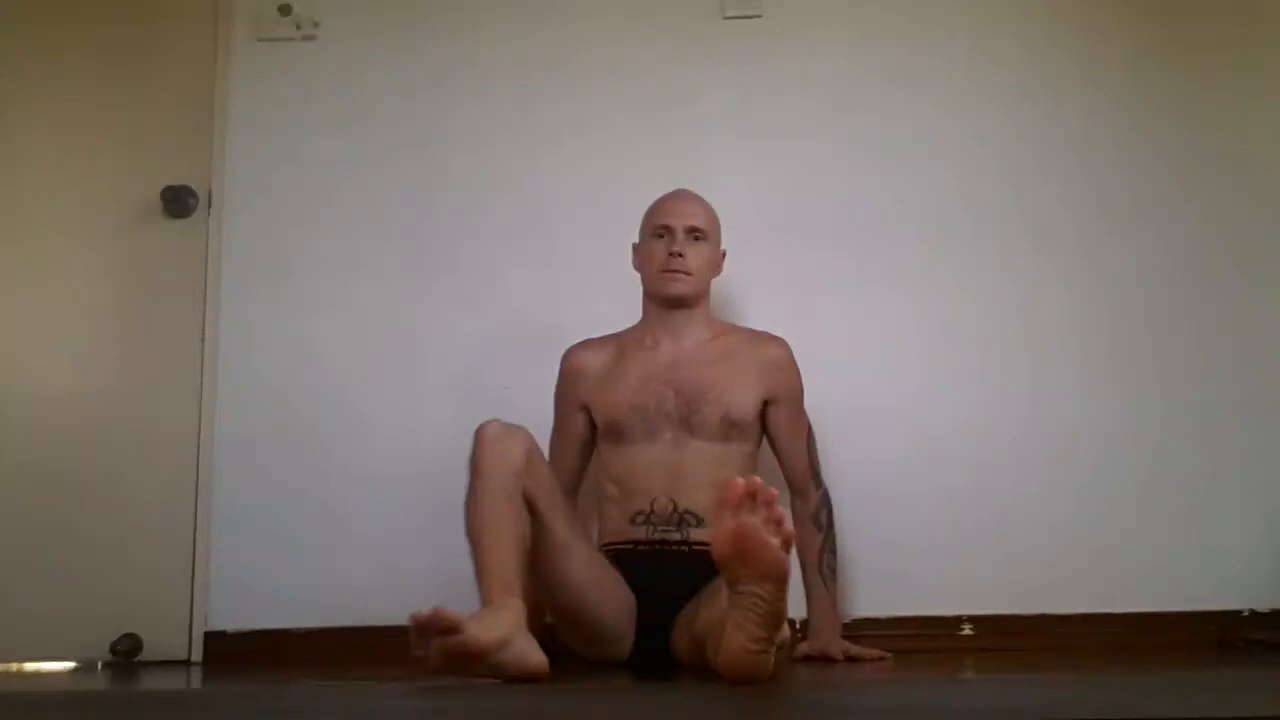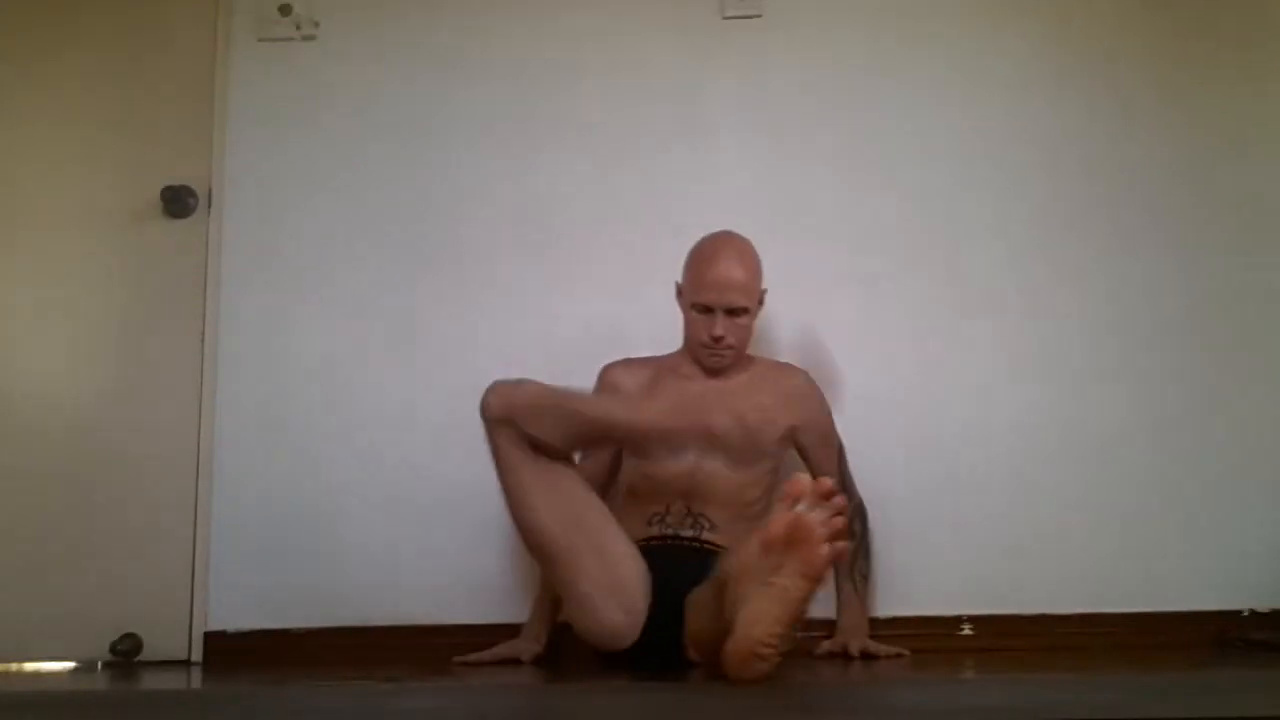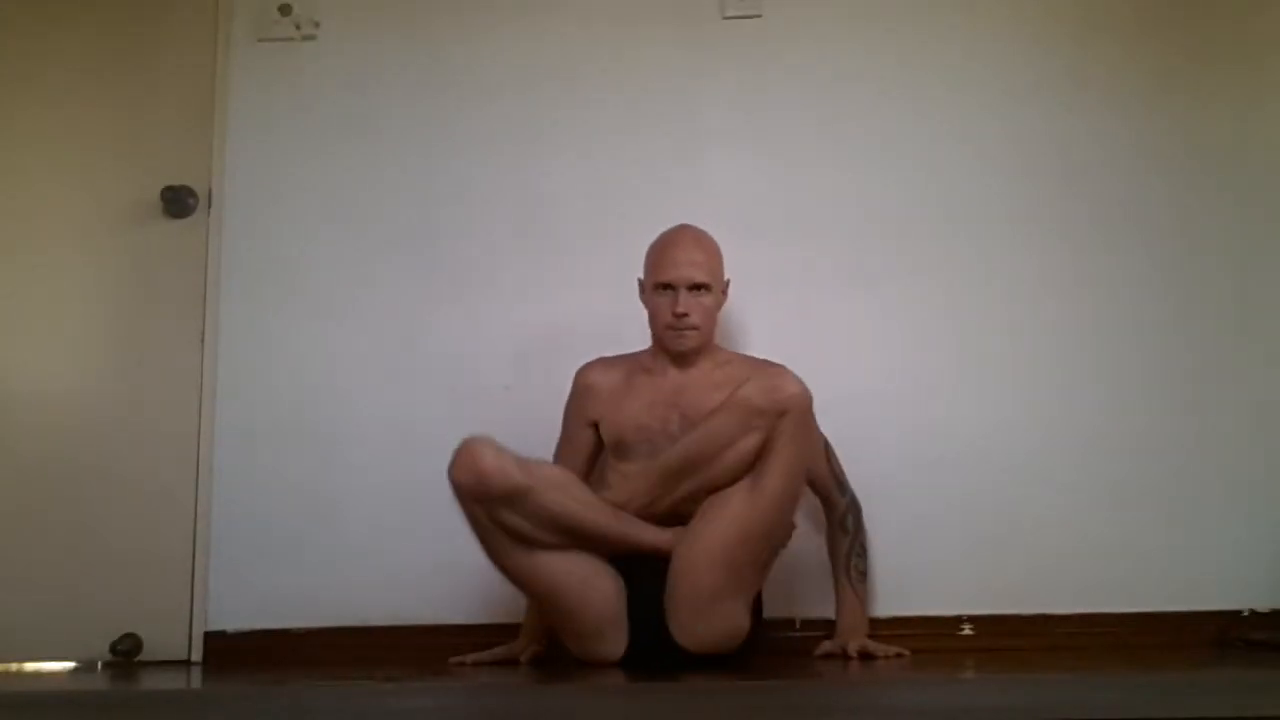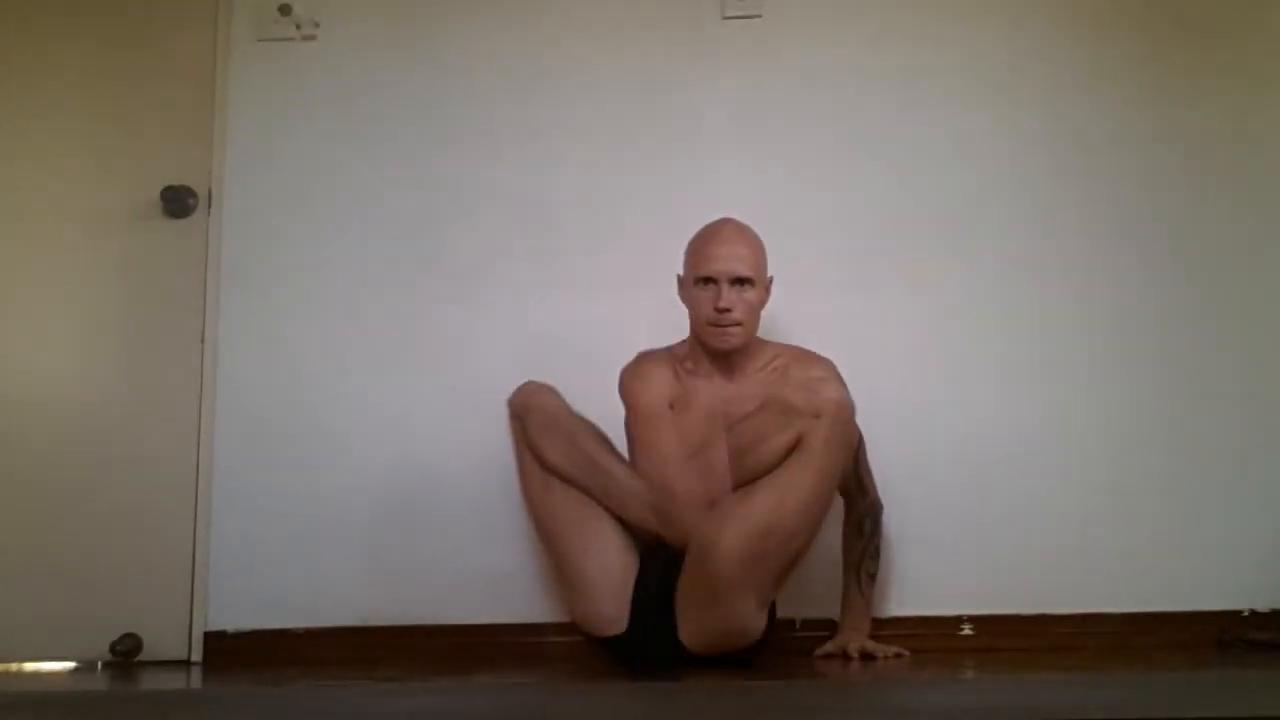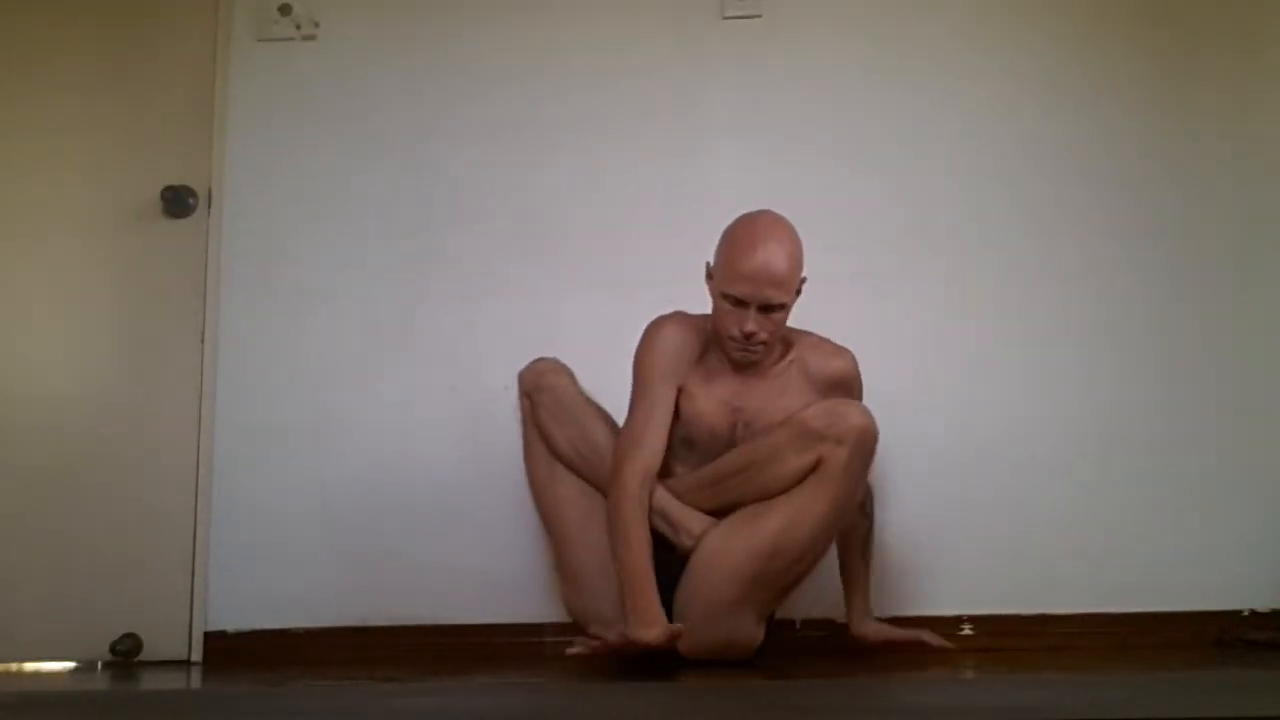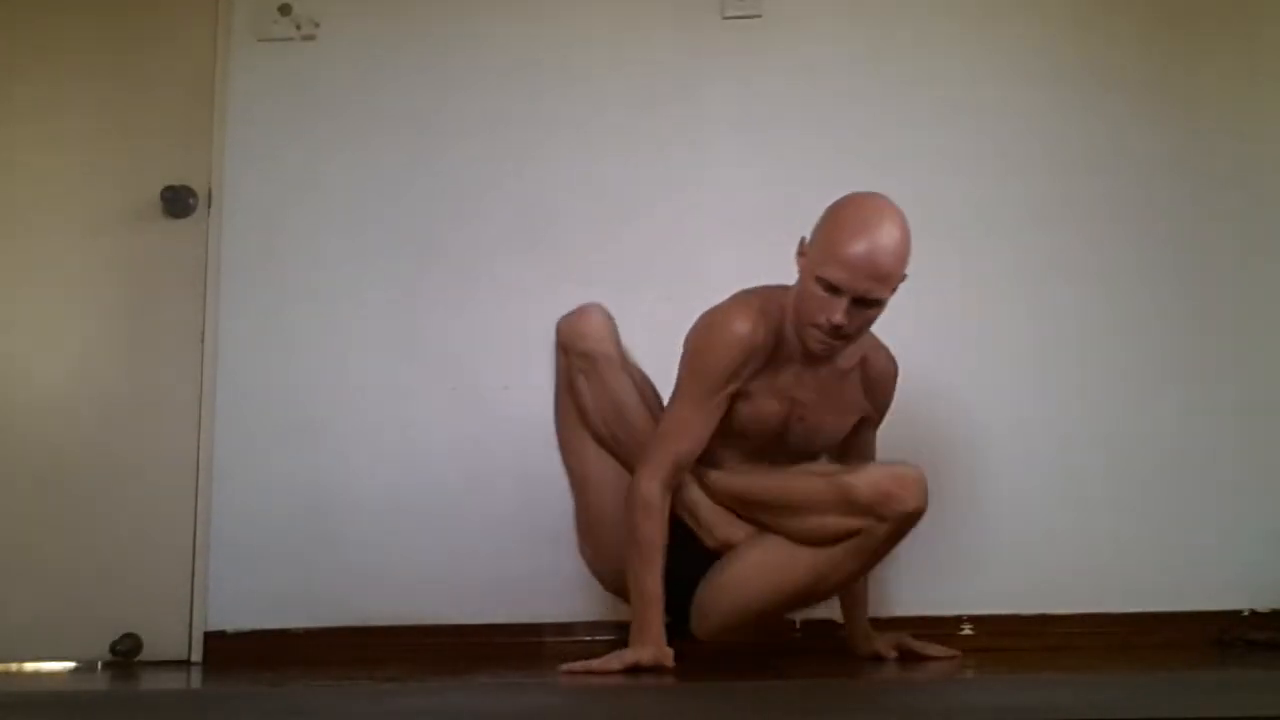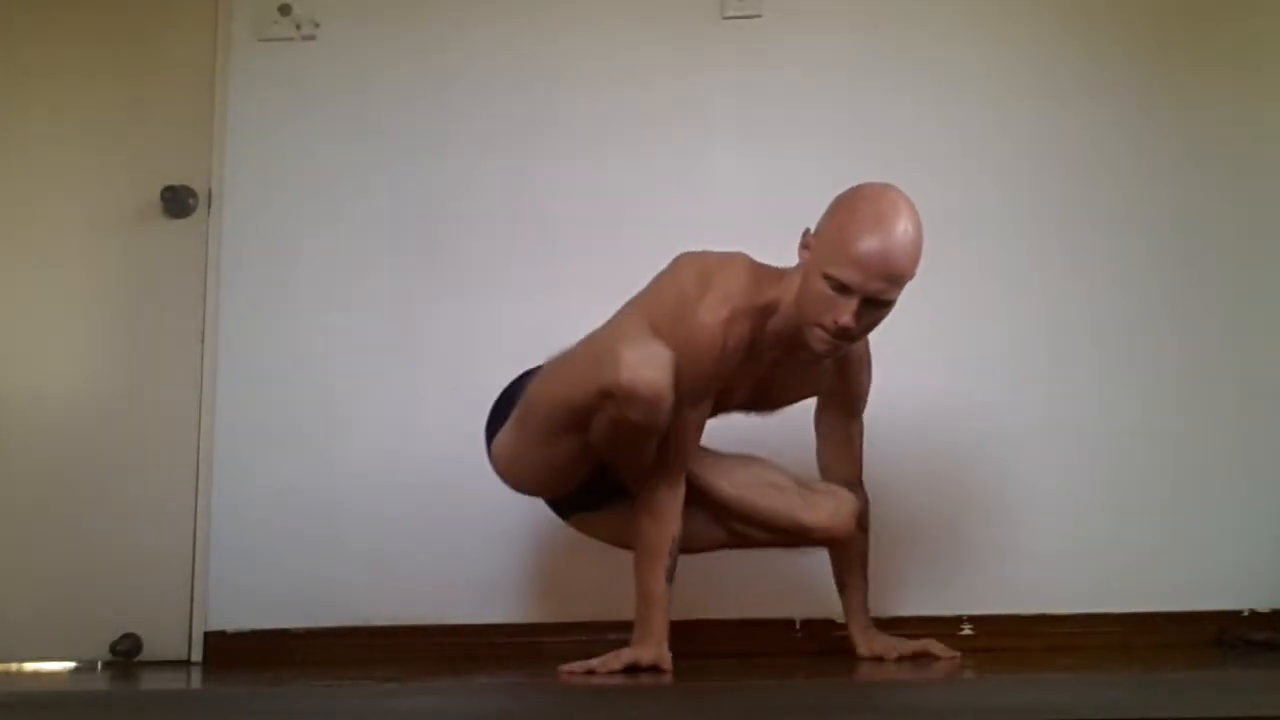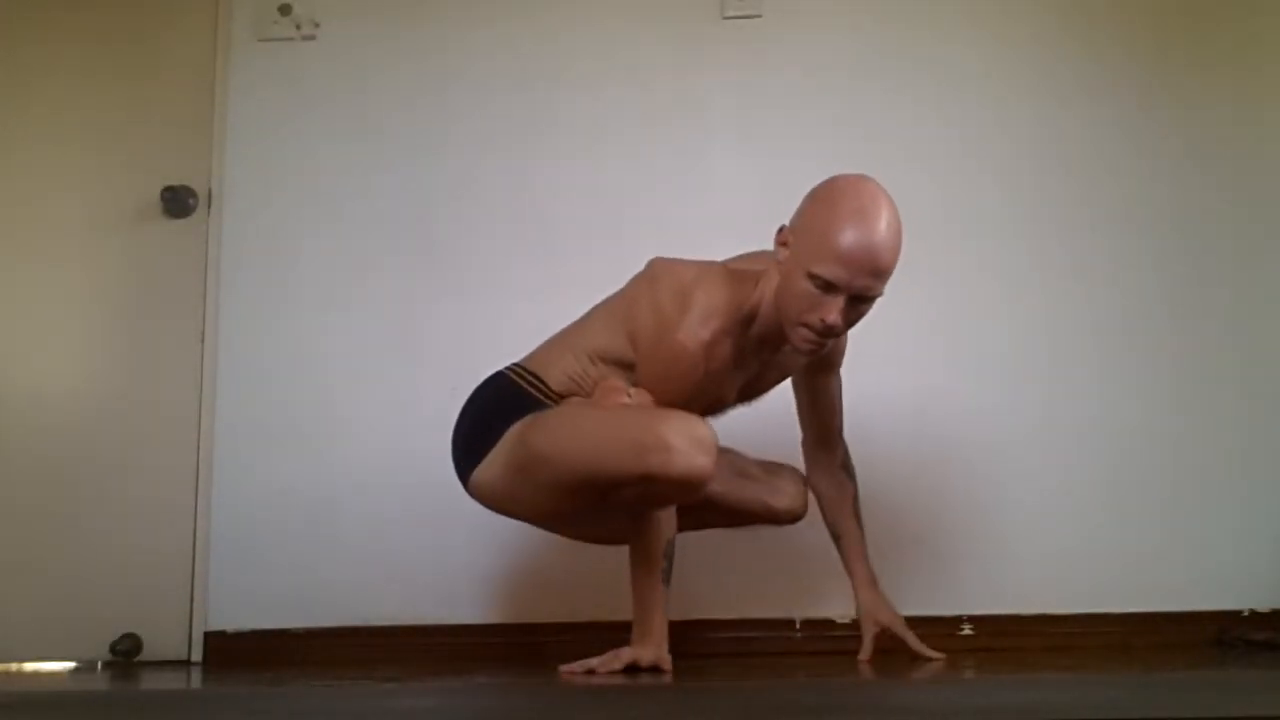
dt=0.7s
person 1, frame 1
left shoulder: (766, 360)
right shoulder: (587, 365)
left elbow: (809, 492)
right elbow: (554, 496)
left wrist: (825, 626)
right wrist: (529, 619)
left hip: (712, 592)
right hip: (611, 601)
right knee: (501, 443)
right ankle: (504, 629)
person 1, frame 2
left shoulder: (790, 390)
right shoulder: (625, 383)
left elbow: (845, 507)
right elbow: (579, 504)
left wrist: (853, 626)
right wrist: (535, 631)
left hip: (717, 597)
right hip: (623, 603)
right knee: (507, 401)
person 1, frame 3
left shoulder: (764, 384)
right shoulder: (598, 383)
left elbow: (839, 499)
right elbow: (560, 499)
left wrist: (851, 627)
right wrist: (532, 632)
left hip: (708, 617)
right hip: (607, 623)
left knee: (780, 398)
right knee: (476, 463)
person 1, frame 4
left shoulder: (808, 376)
right shoulder: (653, 376)
left elbow: (864, 501)
right elbow: (660, 462)
left wrist: (855, 625)
right wrist: (686, 507)
left hip: (718, 614)
right hip: (622, 610)
left knee: (826, 404)
right knee: (532, 403)
right ankle: (677, 530)
person 1, frame 5
left shoulder: (829, 371)
right shoulder: (675, 341)
left elbow: (847, 491)
right elbow: (632, 478)
left wrist: (860, 617)
right wrist: (644, 618)
left hip: (714, 619)
right hip: (618, 597)
left knee: (849, 426)
right knee: (543, 378)
person 1, frame 6
left shoulder: (876, 373)
right shoulder: (742, 330)
left elbow: (849, 500)
right elbow: (653, 478)
left wrist: (859, 631)
right wrist: (645, 635)
left hip: (721, 595)
right hip: (636, 558)
left knee: (903, 491)
right knee: (585, 330)
person 1, frame 7
left shoulder: (845, 356)
right shoulder: (721, 315)
left elbow: (847, 490)
right elbow: (664, 480)
left wrist: (861, 625)
right wrist: (649, 636)
right hip: (536, 436)
left knee: (831, 514)
right knee: (644, 369)
person 1, frame 8
left shoulder: (818, 328)
right shoulder: (698, 327)
left elbow: (826, 454)
right elbow: (662, 456)
left wrist: (867, 591)
right wrist: (649, 637)
left hip: (572, 452)
right hip: (503, 436)
left knee: (787, 495)
right knee: (685, 450)
